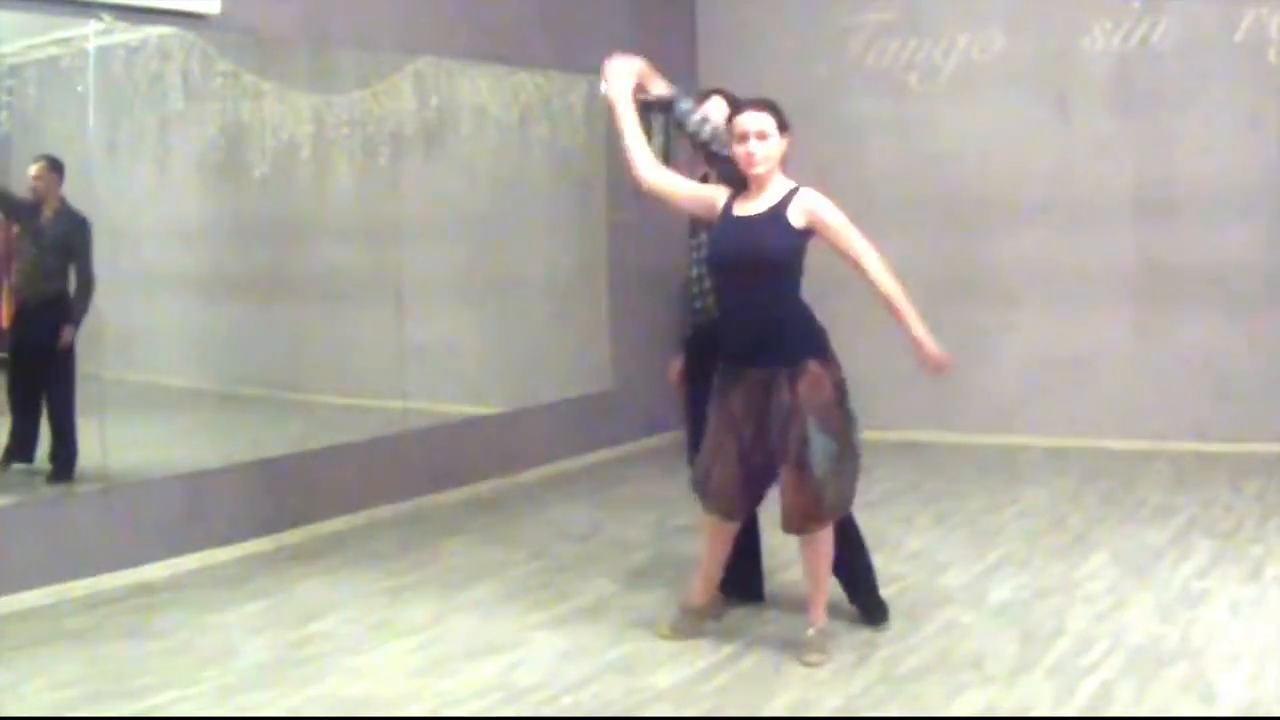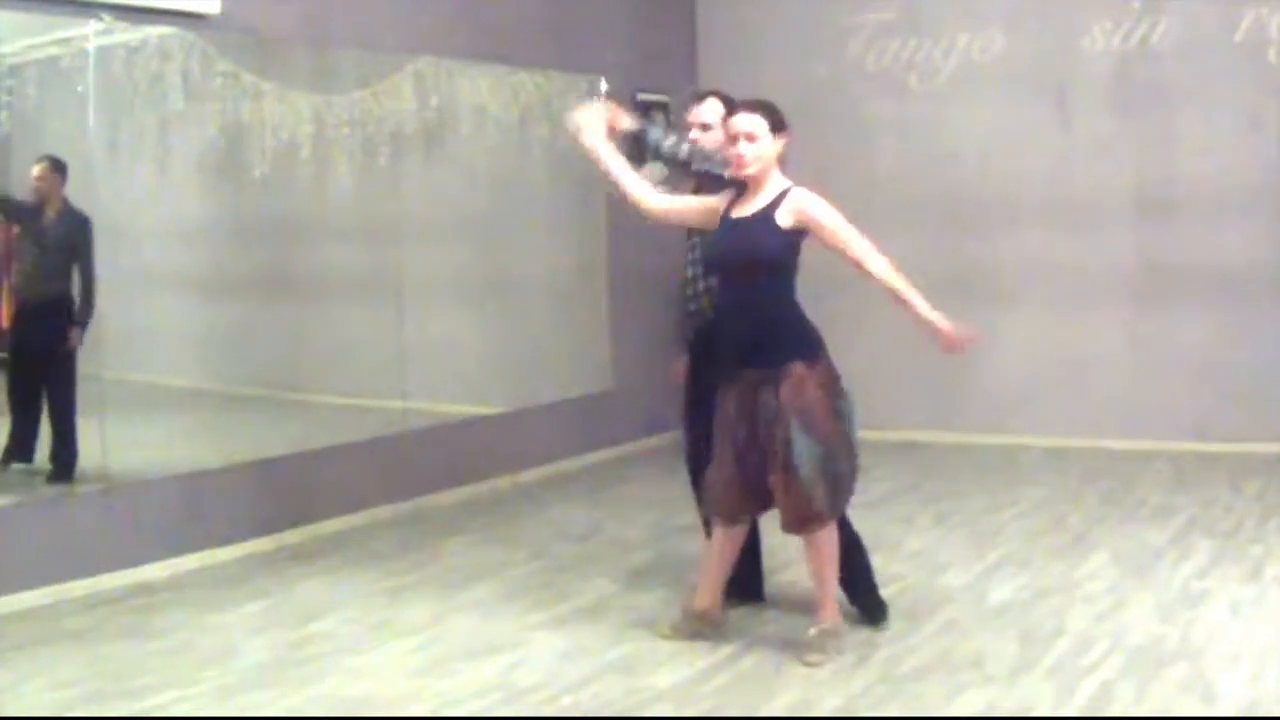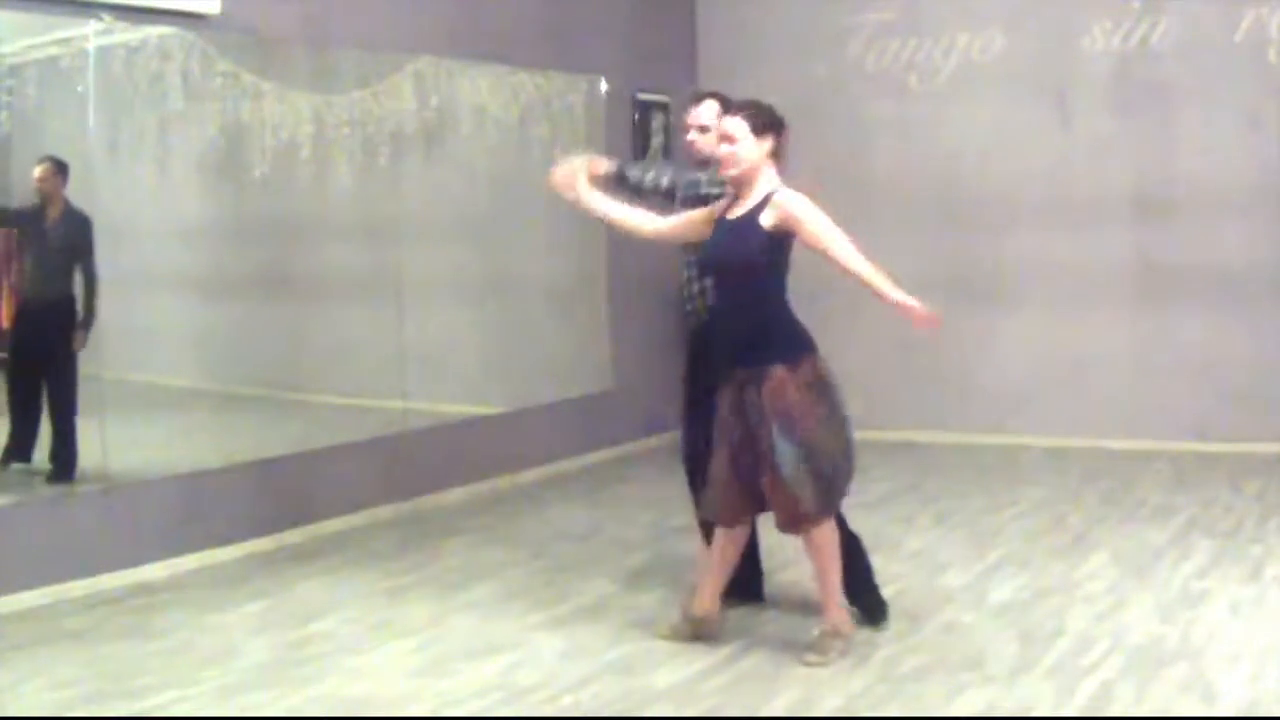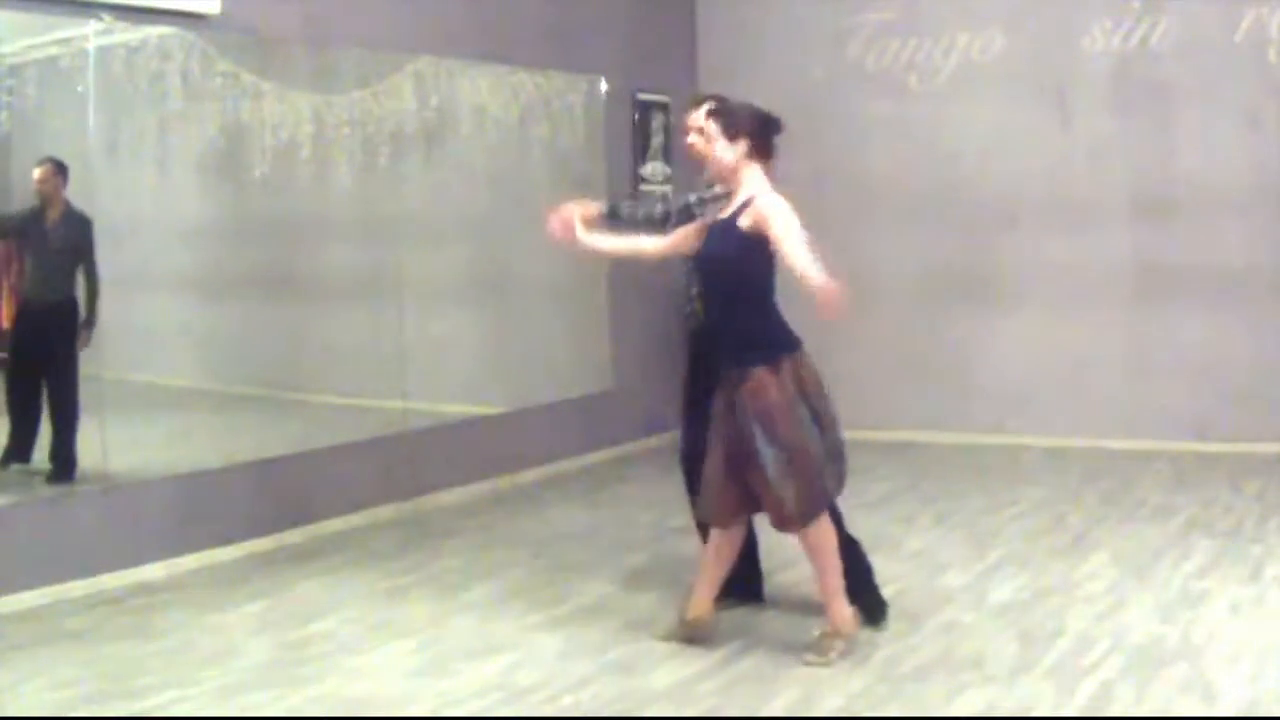
dt=0.1s
person 1, frame 1
left shoulder: (805, 204)
right shoulder: (720, 203)
left elbow: (871, 264)
right elbow: (650, 175)
left wrist: (919, 332)
right wrist: (621, 95)
left hip: (800, 365)
right hip: (737, 368)
left knee: (814, 495)
right knee: (725, 487)
left ankle: (817, 618)
right ankle: (699, 597)
person 1, frame 2
left shoulder: (798, 204)
right shoulder: (723, 208)
left elbow: (867, 256)
right elbow: (646, 197)
left wrist: (927, 312)
right wrist: (598, 141)
left hip: (793, 367)
right hip: (739, 372)
left knee: (807, 497)
right knee: (730, 493)
left ankle: (827, 619)
right ankle: (705, 605)
person 1, frame 3
left shoulder: (786, 204)
right shoulder: (726, 211)
left elbow: (840, 247)
right elbow: (657, 227)
left wrist: (892, 293)
right wrist: (584, 192)
left hip: (784, 369)
right hip: (740, 373)
left knee: (805, 499)
right knee: (732, 496)
left ankle: (836, 619)
right ankle: (702, 610)
person 1, frame 4
left shoulder: (764, 205)
right shoulder: (723, 215)
left elbow: (794, 246)
right elbow: (663, 245)
left wrist: (816, 281)
right wrist: (584, 237)
left hip: (771, 368)
right hip: (738, 372)
left knee: (799, 499)
right knee: (728, 498)
left ankle: (841, 619)
right ankle: (697, 613)
person 2, frame 1
left shoulder: (750, 184)
left elbow: (716, 146)
left wrist: (663, 94)
right wrist: (684, 347)
right hip: (709, 345)
left ankle: (860, 586)
right ankle: (741, 578)
person 2, frame 2
left shoulder: (739, 185)
right shoulder: (702, 194)
left elbow: (694, 159)
left wrist: (633, 129)
right wrist: (689, 349)
right hip: (709, 344)
right knee: (707, 463)
left ankle: (858, 584)
right ankle: (742, 578)
person 2, frame 3
left shoulder: (735, 184)
right shoulder: (705, 193)
left elbow: (682, 186)
left wrist: (612, 169)
right hip: (708, 342)
right knee: (703, 461)
left ankle: (858, 584)
right ankle: (740, 578)
person 2, frame 4
left shoulder: (733, 190)
right shoulder: (709, 199)
left elbow: (676, 211)
left wrist: (602, 212)
right hip: (710, 342)
right knee: (701, 463)
left ankle: (857, 584)
right ankle: (739, 578)
person 3, frame 1
left shoulder: (75, 223)
left elbow: (84, 277)
left wrist: (73, 322)
left hip: (54, 312)
left knee: (58, 390)
left ankle: (64, 462)
person 3, frame 2
left shoulder: (78, 223)
right shoulder: (28, 213)
left elbow: (87, 277)
left wrist: (80, 323)
left hip: (56, 312)
left knee: (59, 391)
left ankle: (64, 462)
person 3, frame 3
left shoulder: (79, 223)
right shoulder: (28, 216)
left elbow: (89, 277)
left wrist: (85, 324)
left hip: (59, 313)
right hip: (27, 311)
left knee: (61, 392)
left ankle: (64, 462)
person 3, frame 4
left shoulder: (80, 224)
right shoulder: (28, 219)
left elbow: (90, 277)
left wrist: (88, 324)
left hip: (60, 314)
right hip: (28, 312)
left knee: (62, 392)
left ankle: (63, 463)
